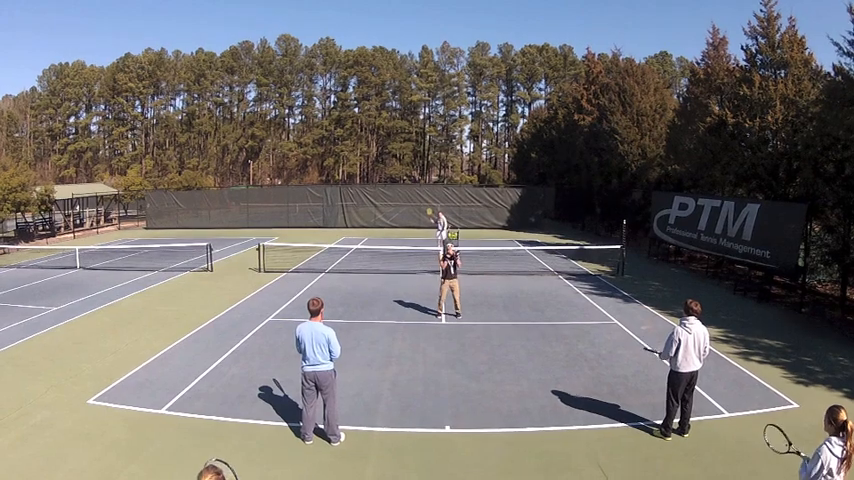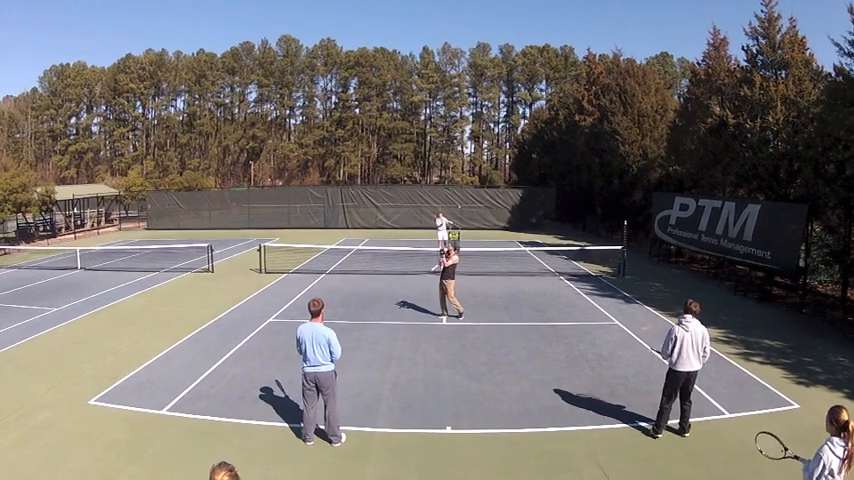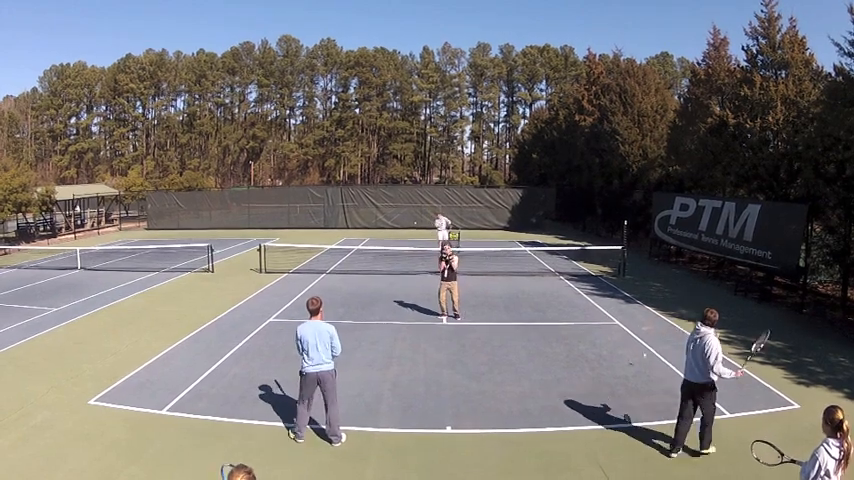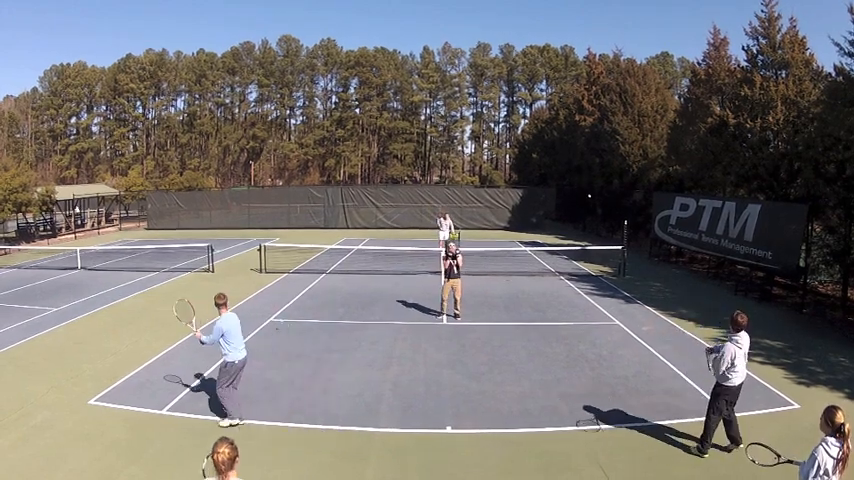
dt=1s
person 1, frame 1
left shoulder: (300, 329)
right shoulder: (328, 331)
left elbow: (299, 350)
right elbow: (336, 354)
left hip: (307, 371)
right hip: (325, 372)
left knee: (308, 405)
right knee: (330, 405)
left ankle: (307, 435)
right ankle: (334, 437)
person 1, frame 2
left shoulder: (301, 330)
right shoulder: (328, 332)
left elbow: (300, 351)
right elbow: (337, 356)
left hip: (308, 372)
right hip: (326, 372)
left knee: (309, 406)
right knee: (331, 406)
left ankle: (308, 436)
right ankle: (335, 438)
person 1, frame 3
left shoulder: (300, 329)
right shoulder: (330, 329)
left elbow: (300, 351)
right elbow: (336, 352)
left hip: (308, 372)
right hip: (327, 371)
left knee: (304, 403)
right knee: (331, 405)
left ankle: (298, 433)
right ankle: (335, 437)
person 1, frame 4
left shoulder: (221, 323)
right shoulder: (233, 316)
left elbow: (211, 341)
left wrist: (200, 337)
right wrist: (204, 336)
left hip: (232, 361)
right hip: (242, 357)
left knee: (221, 388)
right knee: (231, 388)
left ankle: (233, 416)
right ankle: (237, 416)
person 2, frame 1
left shoulder: (679, 330)
right shoulder: (703, 330)
left elbow: (669, 352)
right elbow: (705, 352)
left wrist: (661, 355)
left hip: (679, 371)
right hip: (694, 371)
left knee: (673, 402)
right knee: (687, 400)
left ankle: (666, 431)
right ankle: (684, 429)
person 2, frame 2
left shoulder: (676, 329)
right shoulder: (702, 330)
left elbow: (665, 352)
right elbow: (706, 353)
left wrist: (665, 356)
left hip: (676, 370)
right hip: (693, 371)
left knee: (667, 400)
right knee: (686, 400)
left ankle: (658, 429)
right ankle: (684, 428)
person 2, frame 3
left shoulder: (693, 336)
right shoulder: (712, 341)
right elbow: (715, 368)
right wrist: (734, 373)
left hip: (688, 381)
right hip: (705, 385)
left knee: (684, 416)
right knee: (708, 415)
left ankle: (675, 448)
right ankle: (705, 446)
person 2, frame 4
left shoulder: (728, 347)
right shoulder: (745, 337)
left elbow: (718, 369)
left wrist: (715, 356)
right wrist: (714, 349)
left hip: (725, 385)
right hip: (738, 382)
left knee: (713, 416)
right knee: (728, 412)
left ankle: (703, 448)
right ankle: (736, 441)
